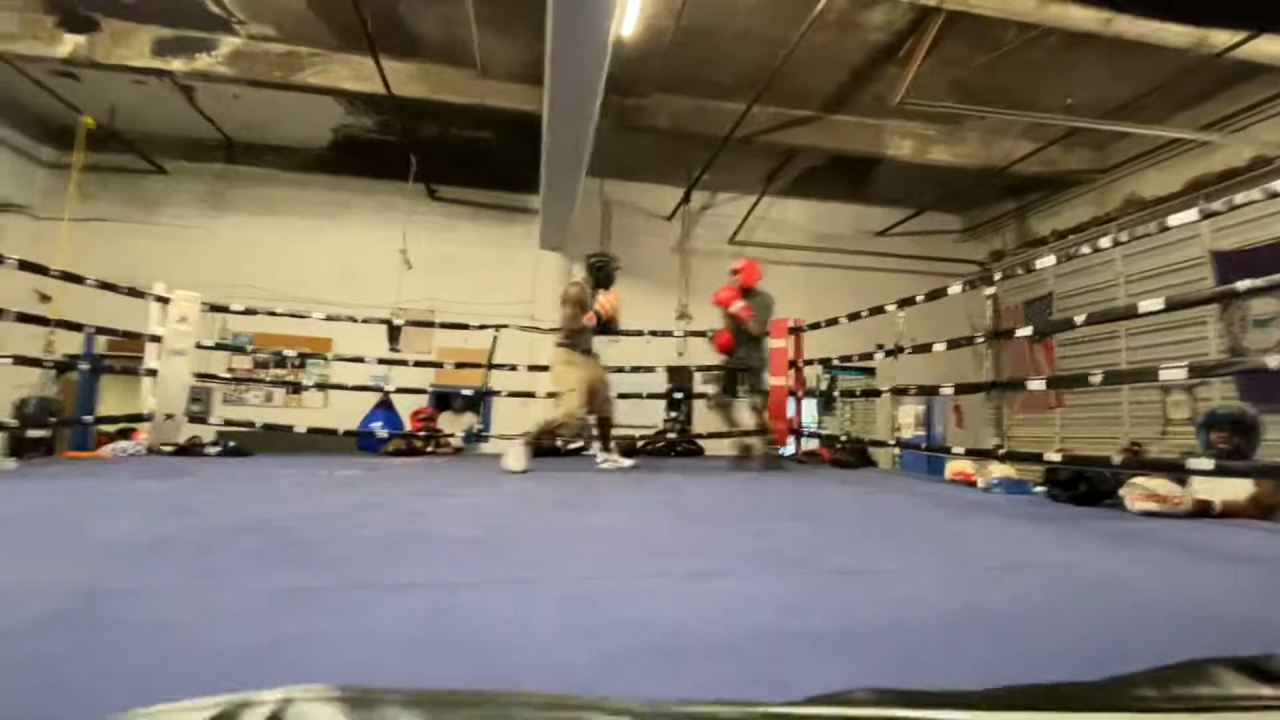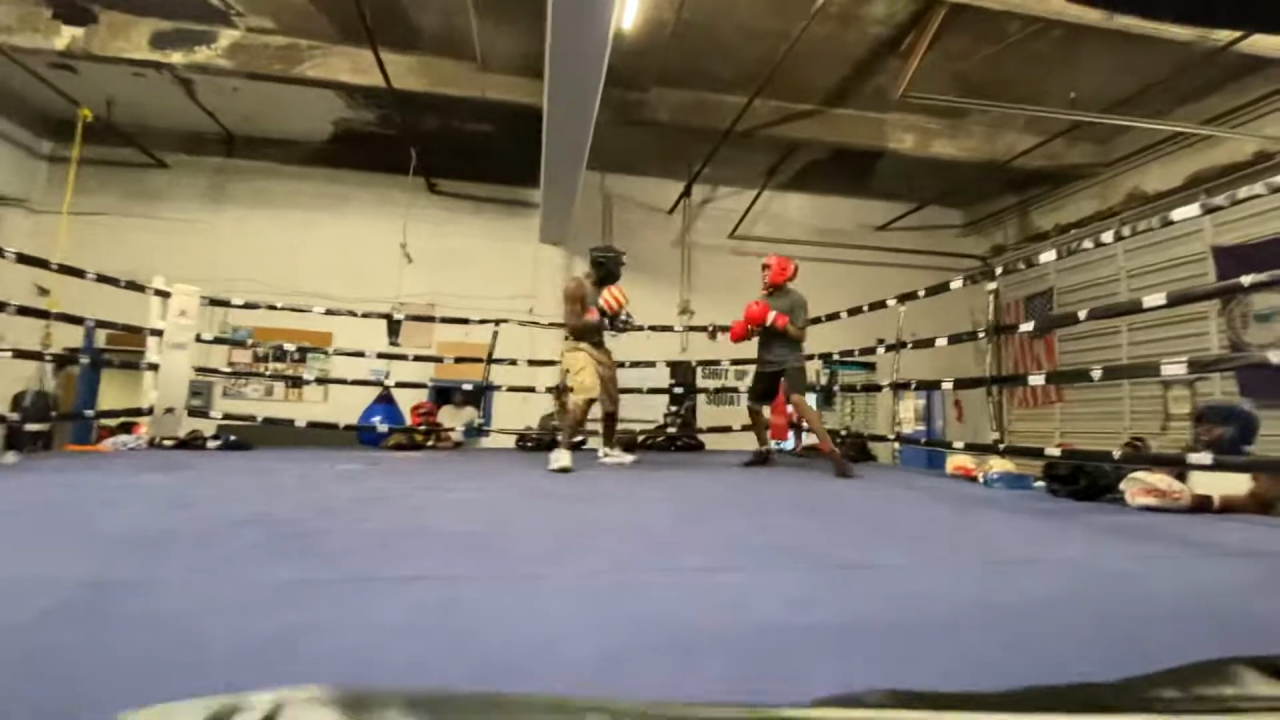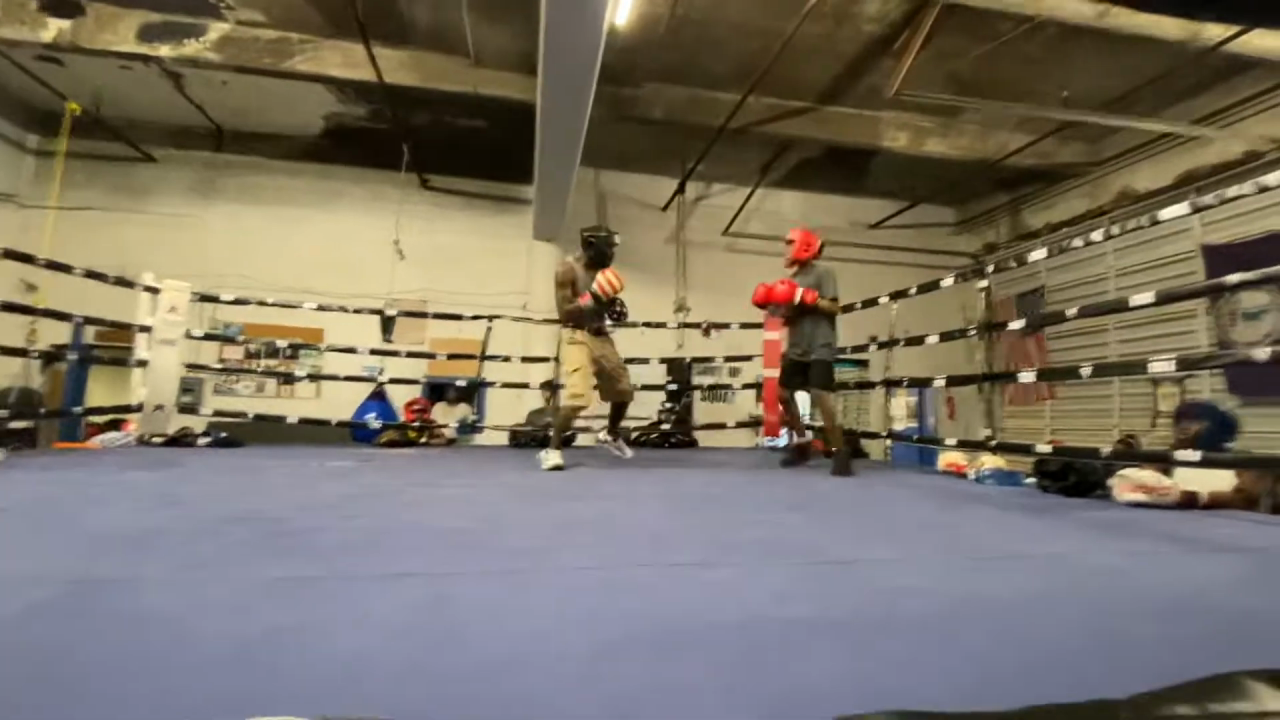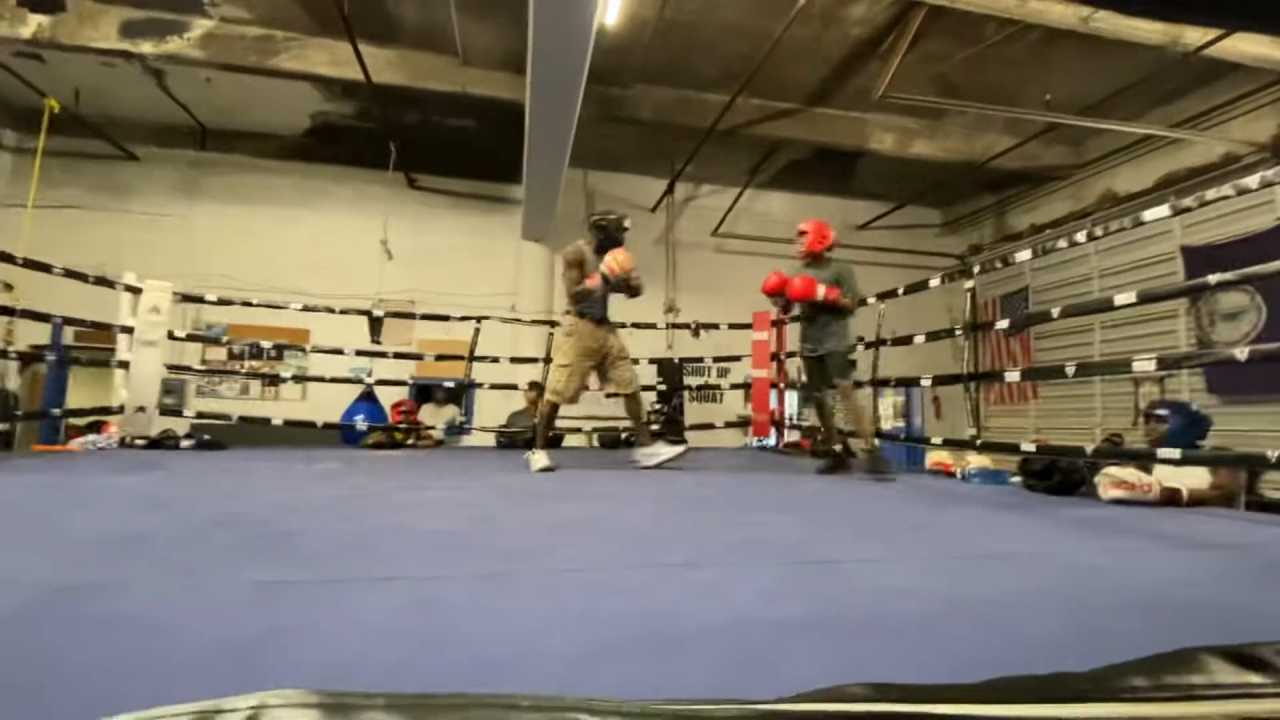
dt=0.2s
person 1, frame 1
left shoulder: (597, 295)
right shoulder: (573, 292)
right elbow: (569, 330)
left wrist: (609, 324)
right wrist: (595, 317)
left hip: (587, 356)
right hip: (568, 357)
left knee: (604, 408)
right knee: (570, 414)
left ankle: (606, 453)
right ankle: (522, 446)
person 1, frame 2
left shoulder: (609, 289)
right shoulder: (576, 287)
right elbow: (572, 327)
left wrist: (619, 321)
right wrist: (598, 314)
left hip: (600, 349)
right hip: (578, 348)
left knee: (611, 404)
right knee: (587, 395)
left ankle: (608, 449)
right ankle: (562, 451)
person 1, frame 3
left shoulder: (602, 271)
right shoulder: (567, 270)
right elbow: (564, 313)
left wrist: (613, 304)
right wrist: (592, 298)
left hip: (602, 338)
right hip: (578, 338)
left knee: (623, 390)
right knee: (576, 397)
left ankle: (611, 435)
right ankle: (552, 450)
person 1, frame 4
left shoulder: (612, 256)
right shoulder: (575, 253)
left elbow: (622, 287)
right elbow: (574, 295)
left wrist: (630, 285)
right wrist: (601, 278)
left hip: (604, 328)
right hip: (579, 326)
left knee: (629, 385)
right knee: (558, 392)
left ankle: (646, 448)
right ankle: (538, 450)
person 2, frame 1
left shoulder: (763, 299)
right shoulder: (730, 297)
left elbow: (756, 330)
left wrist: (738, 308)
right wrist: (724, 335)
left hip: (753, 357)
right hip: (733, 357)
left knee: (755, 402)
right knee: (721, 400)
left ankle: (768, 447)
right ankle: (745, 445)
person 2, frame 2
left shoulder: (796, 299)
right shoulder: (763, 300)
left elbow: (799, 334)
left wrist: (773, 319)
right wrist: (746, 330)
left hip: (790, 361)
right hip: (766, 362)
left knee: (798, 402)
right knee: (753, 406)
left ankle: (833, 454)
right ankle: (763, 450)
person 2, frame 3
left shoulder: (822, 273)
right shoulder: (792, 278)
left elbow: (832, 308)
left wrist: (803, 296)
right wrist: (773, 302)
left hip: (819, 345)
right hip: (796, 347)
left knee: (820, 395)
right knee: (784, 393)
left ankle: (839, 452)
right ankle: (799, 444)
person 2, frame 4
left shoulder: (839, 269)
right shoulder: (798, 272)
left elbow: (851, 306)
right elbow: (785, 308)
left wrist: (824, 293)
right wrist: (778, 294)
left hip: (835, 340)
right hip: (810, 344)
left knee: (843, 386)
right knee: (817, 396)
left ankle: (870, 449)
right ankle: (840, 452)
